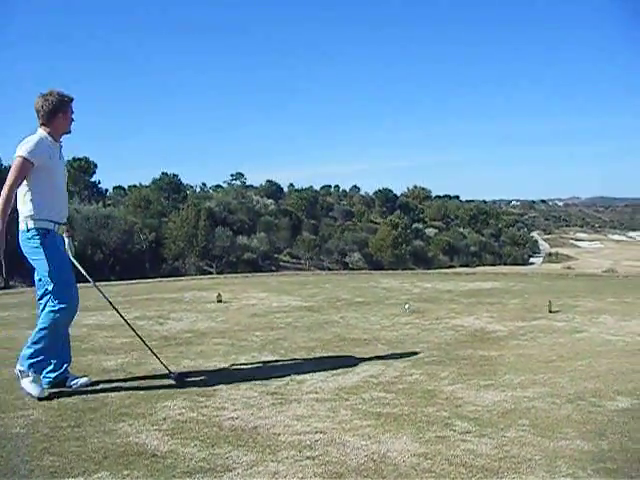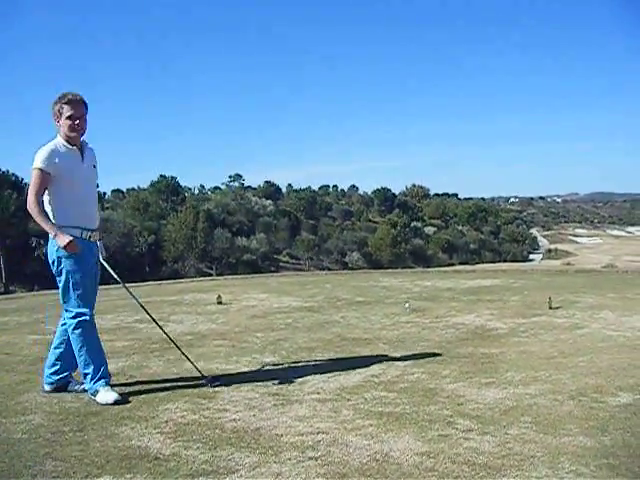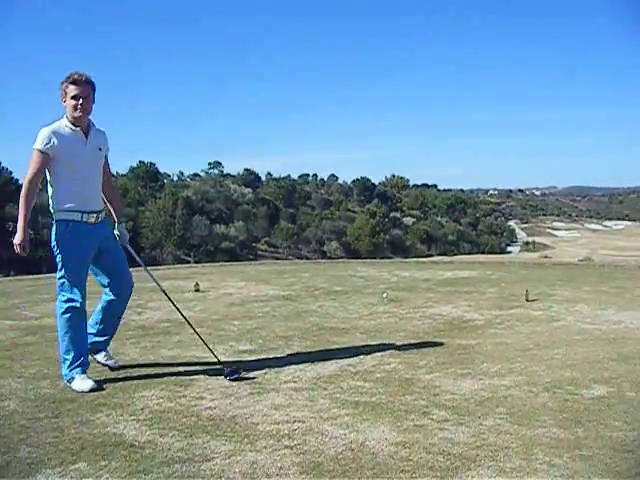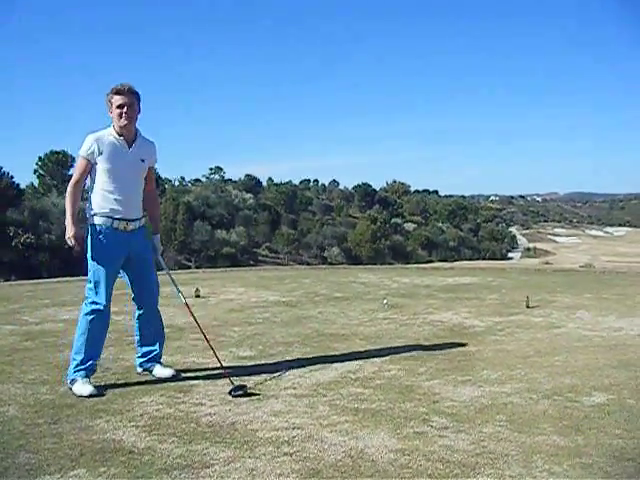
dt=0.4s
person 1, frame 1
left shoulder: (55, 148)
right shoulder: (34, 146)
left wrist: (65, 234)
left hip: (53, 234)
right hip: (38, 234)
left knee: (55, 303)
right knee: (64, 301)
left ankle: (55, 372)
right ankle: (29, 364)
person 1, frame 2
left shoulder: (90, 153)
right shoulder: (49, 154)
right elbow: (33, 201)
left wrist: (97, 238)
right wrist: (58, 233)
left hip: (87, 244)
right hip: (67, 245)
left knee: (76, 312)
right knee: (80, 314)
left ankle: (56, 377)
right ankle: (97, 381)
person 1, frame 3
left shoulder: (100, 137)
right shoulder: (51, 135)
right elbow: (30, 183)
left wrist: (119, 222)
right wrist: (22, 228)
left hip: (101, 225)
right hip: (70, 227)
left knee: (122, 286)
right knee: (71, 299)
left ankle: (94, 342)
right ankle: (74, 369)
person 1, frame 4
left shoulder: (148, 147)
right shoulder: (96, 142)
right elbow: (75, 185)
left wrist: (156, 233)
right wrist: (71, 223)
left hip: (137, 232)
right hip: (105, 231)
left knee: (148, 299)
right knee: (98, 303)
left ankle: (149, 359)
right ankle: (79, 372)
